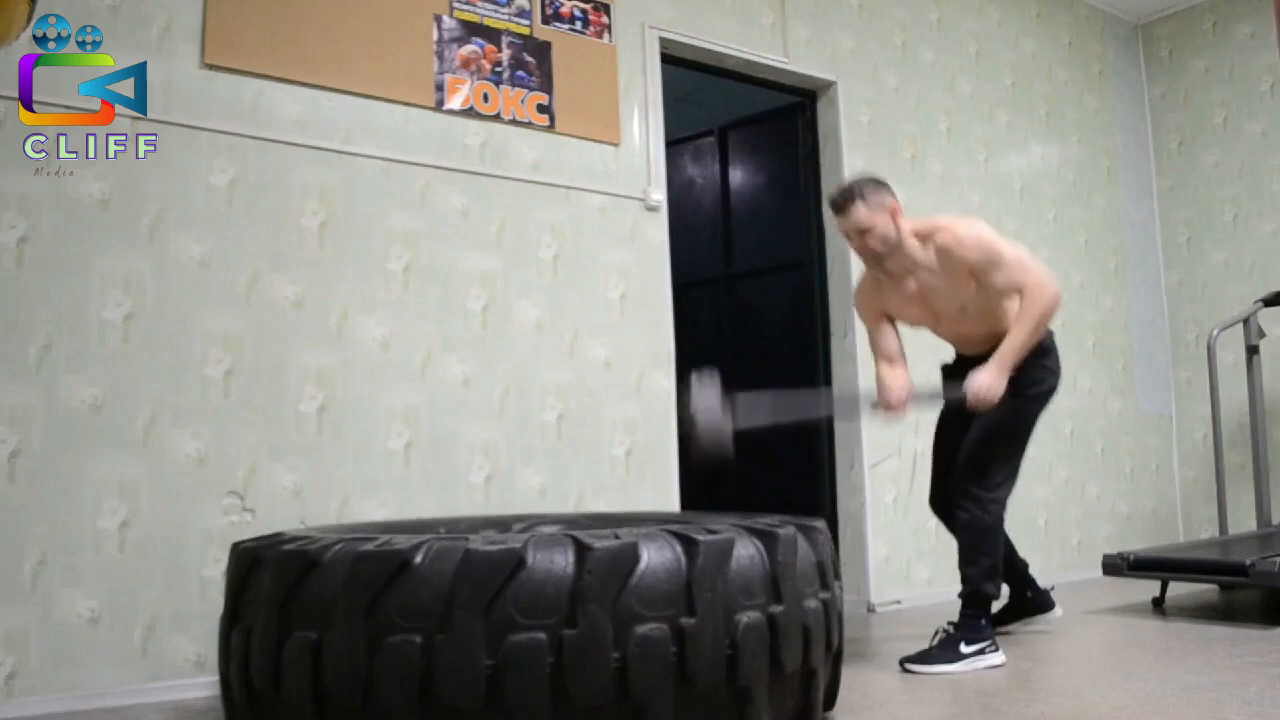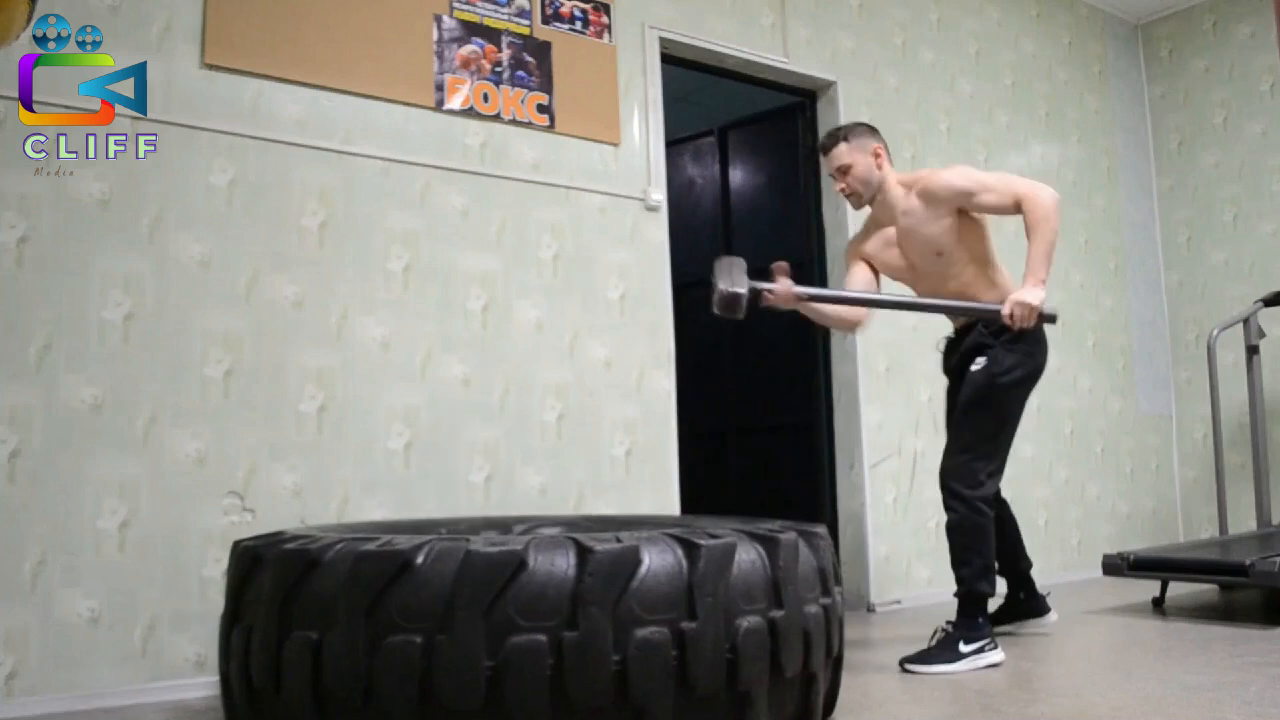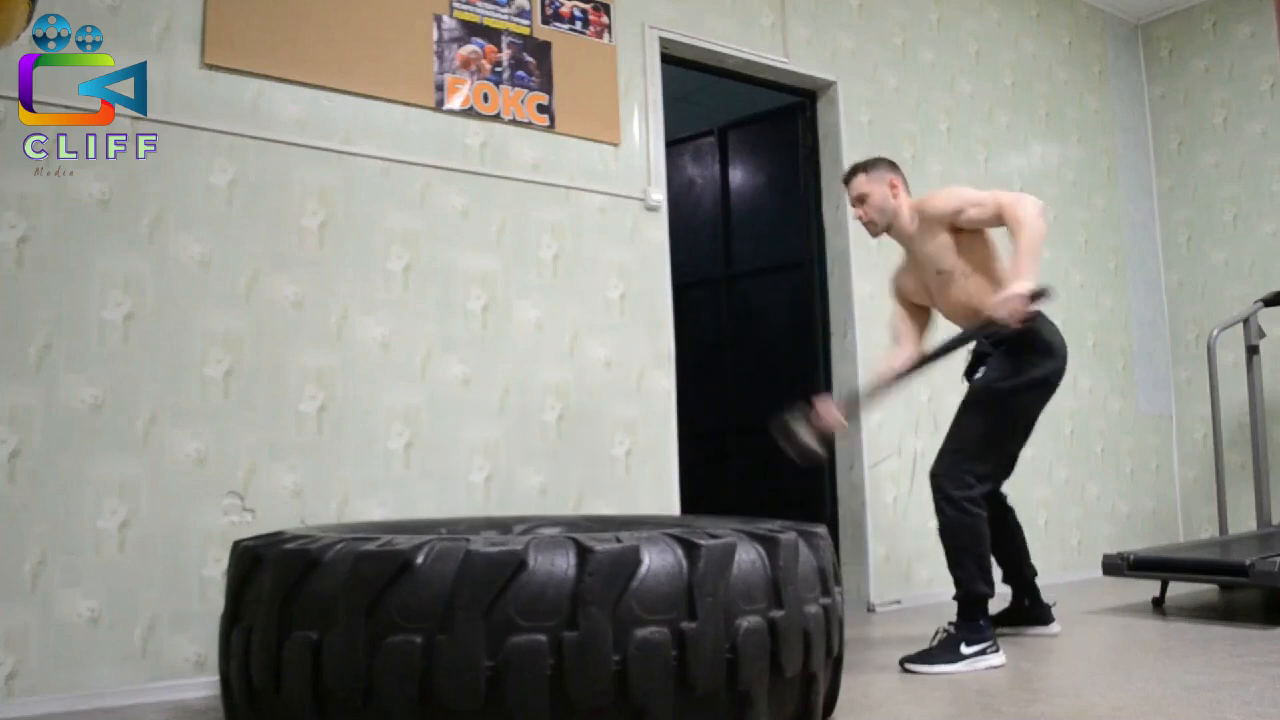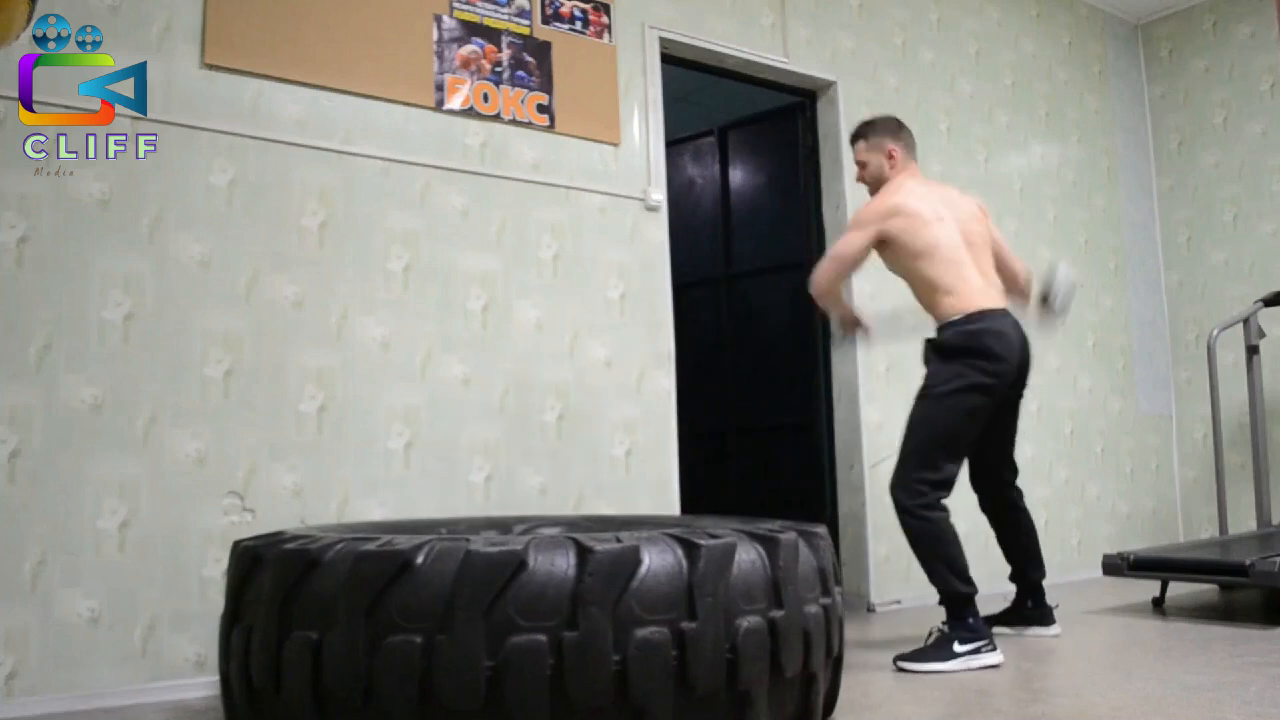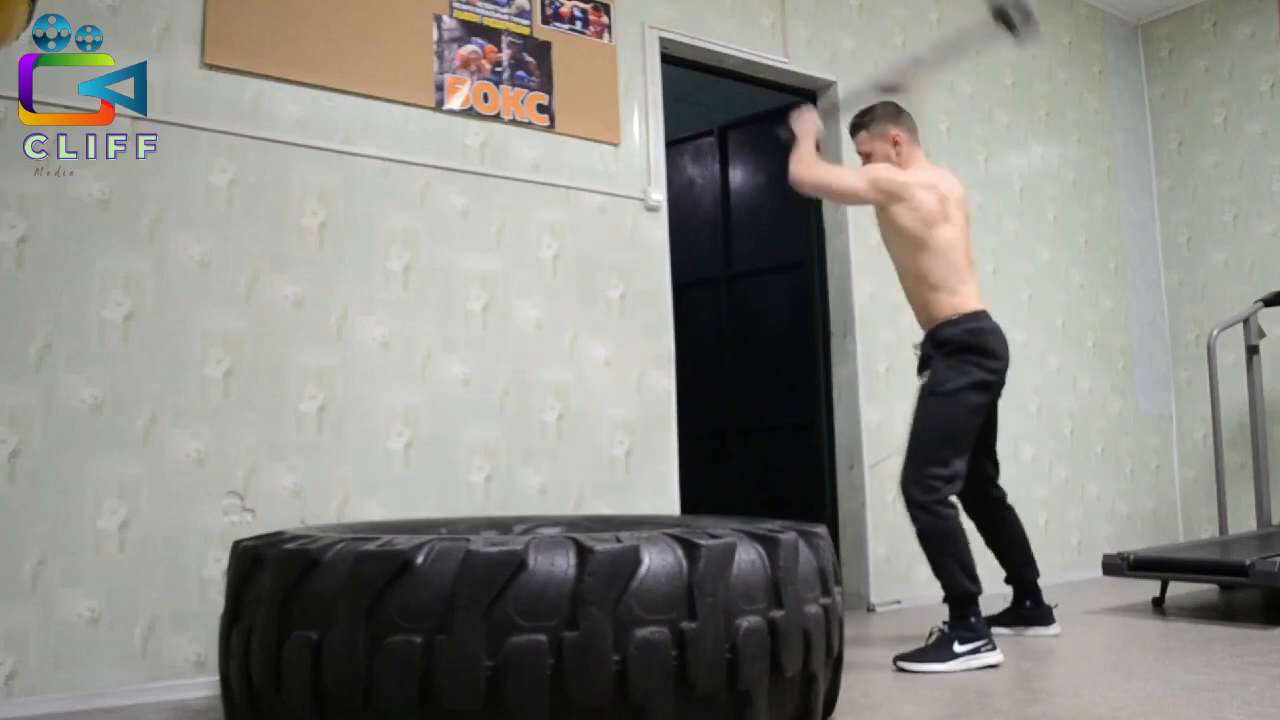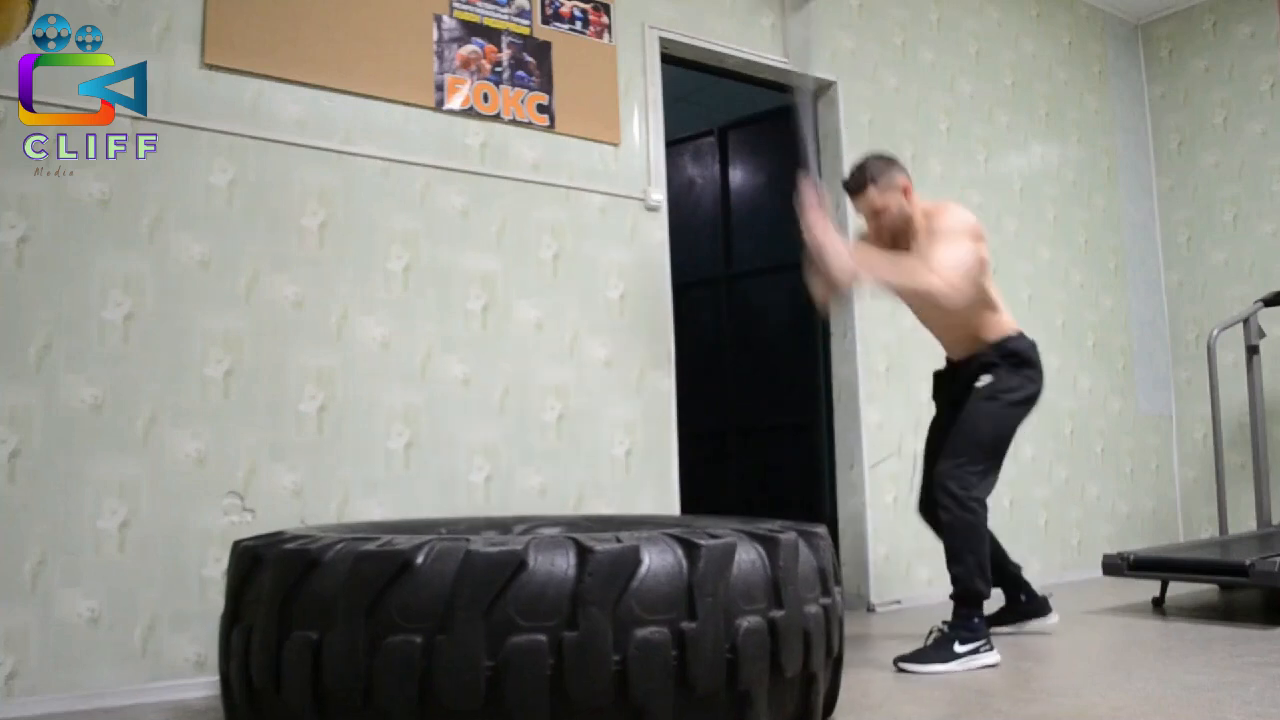
dt=0.3s
person 1, frame 1
left shoulder: (957, 239)
right shoulder: (871, 293)
left elbow: (1045, 288)
right elbow: (891, 362)
left wrist: (999, 367)
right wrist: (893, 388)
left hip: (1025, 362)
right hip: (969, 369)
left knee: (978, 485)
right knee: (947, 498)
left ankle: (974, 634)
right ankle: (1028, 595)
person 1, frame 2
left shoulder: (941, 188)
right shoulder: (865, 247)
left elbow: (1041, 196)
right elbow: (853, 313)
left wrist: (1033, 283)
right wrist: (798, 300)
left hip: (1009, 339)
right hip: (970, 345)
left knee: (963, 478)
right knee: (973, 479)
left ankle: (973, 633)
right ankle: (1025, 597)
person 1, frame 3
left shoulder: (939, 208)
right shoulder: (906, 279)
left elbow: (1023, 206)
right elbow: (904, 350)
left wrist: (1019, 281)
left hip: (1024, 347)
right hip: (1010, 354)
left knee: (955, 480)
right knee: (980, 485)
left ankle: (974, 635)
right ankle: (1029, 604)
person 1, frame 4
left shoulder: (886, 206)
right shoulder: (963, 203)
left elbow: (824, 281)
right elbow: (1018, 280)
left wrist: (847, 317)
right wrist: (1032, 301)
left hip: (969, 346)
right hip: (1007, 338)
left knee: (914, 490)
right knee: (996, 481)
left ankle: (968, 633)
right ankle: (1033, 604)
person 1, frame 5
left shoulder: (896, 182)
right shoulder: (941, 182)
left elbow: (803, 176)
left wrist: (806, 134)
left hip: (960, 347)
right hip: (979, 342)
left knee: (925, 486)
right knee: (978, 485)
left ankle: (968, 632)
right ankle: (1031, 604)
person 1, frame 6
left shoulder: (951, 221)
right shoulder: (874, 241)
left elbow: (946, 288)
right elbow: (826, 294)
left wrist: (860, 260)
right wrist: (821, 243)
left hip: (1007, 367)
right hip: (959, 374)
left knee: (957, 486)
right knee: (939, 501)
left ankle: (968, 633)
right ankle: (1024, 600)
